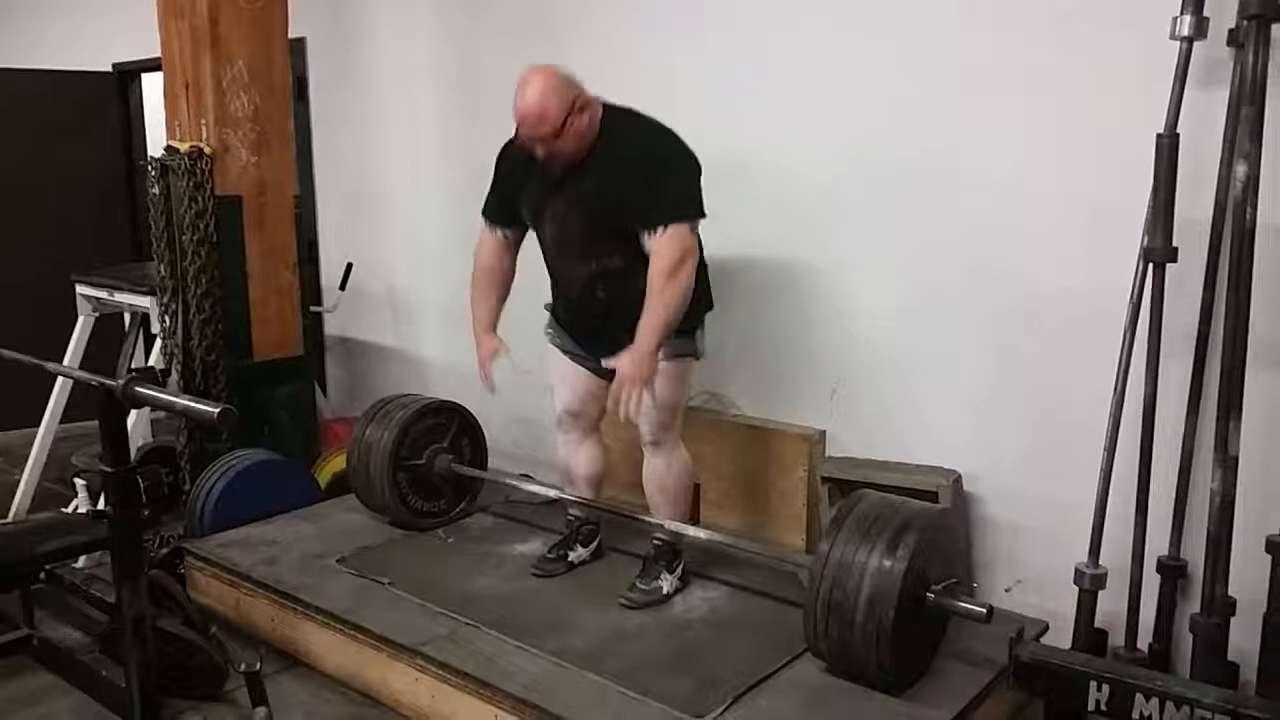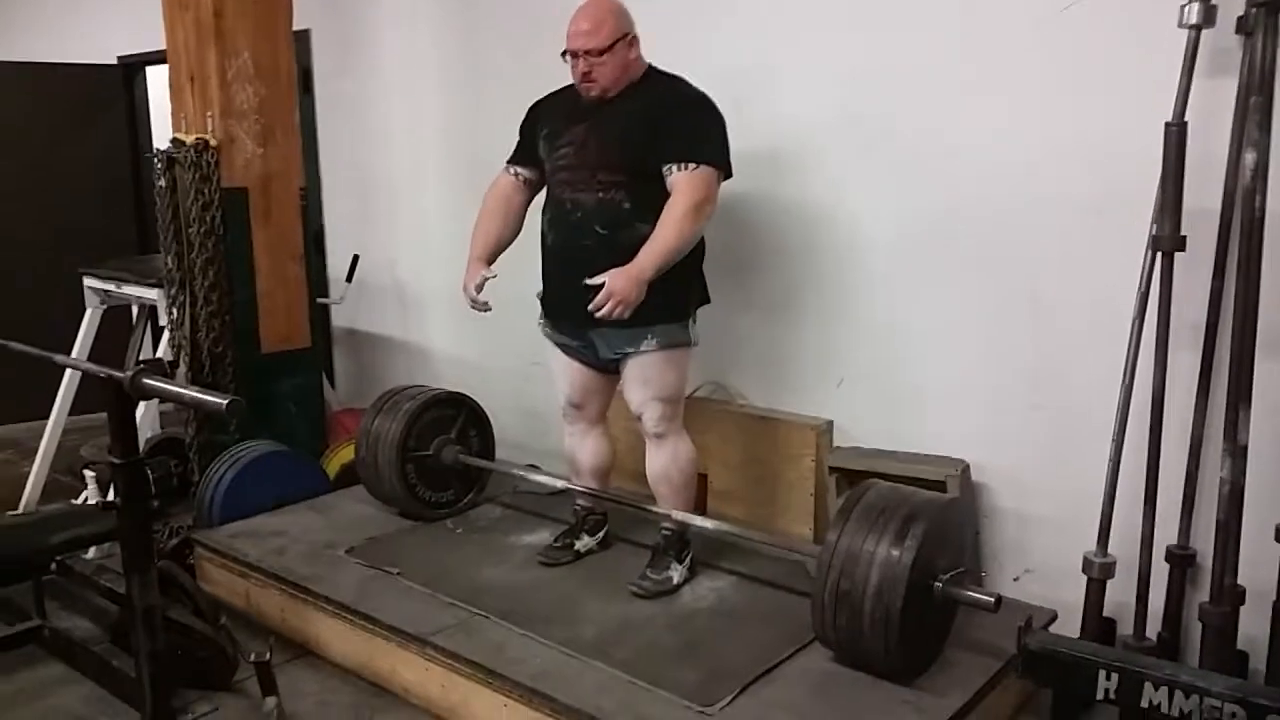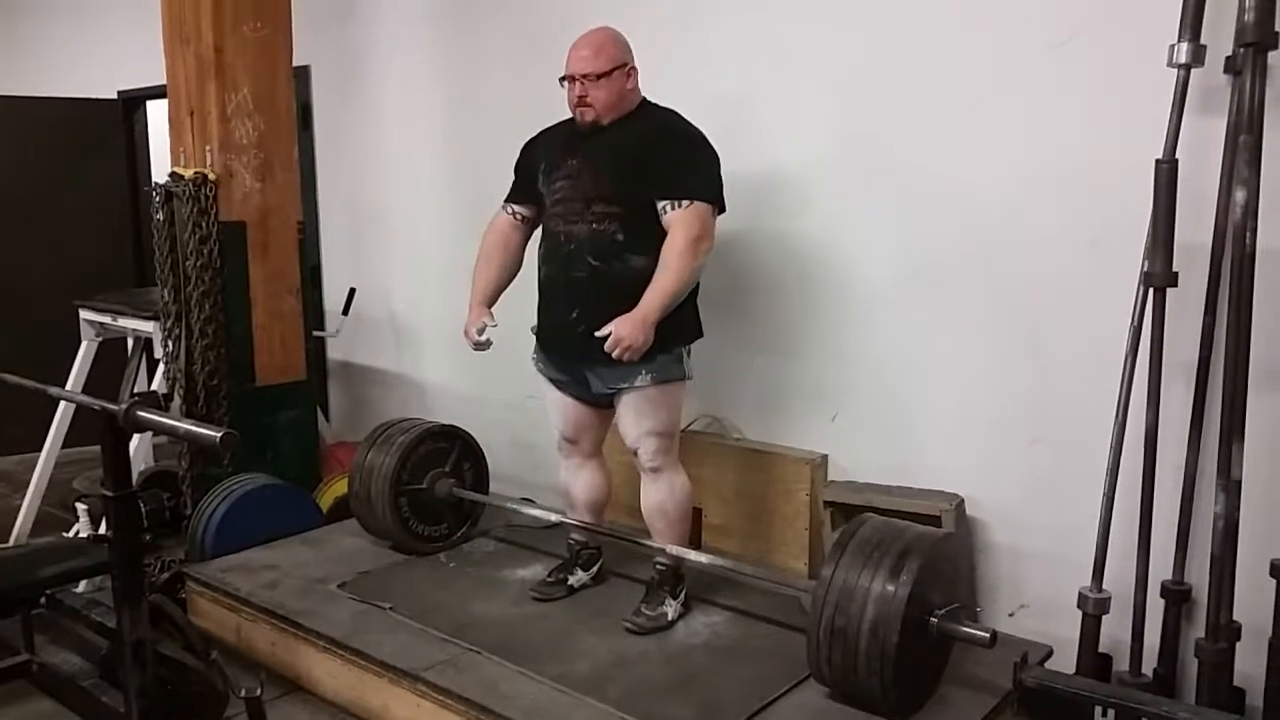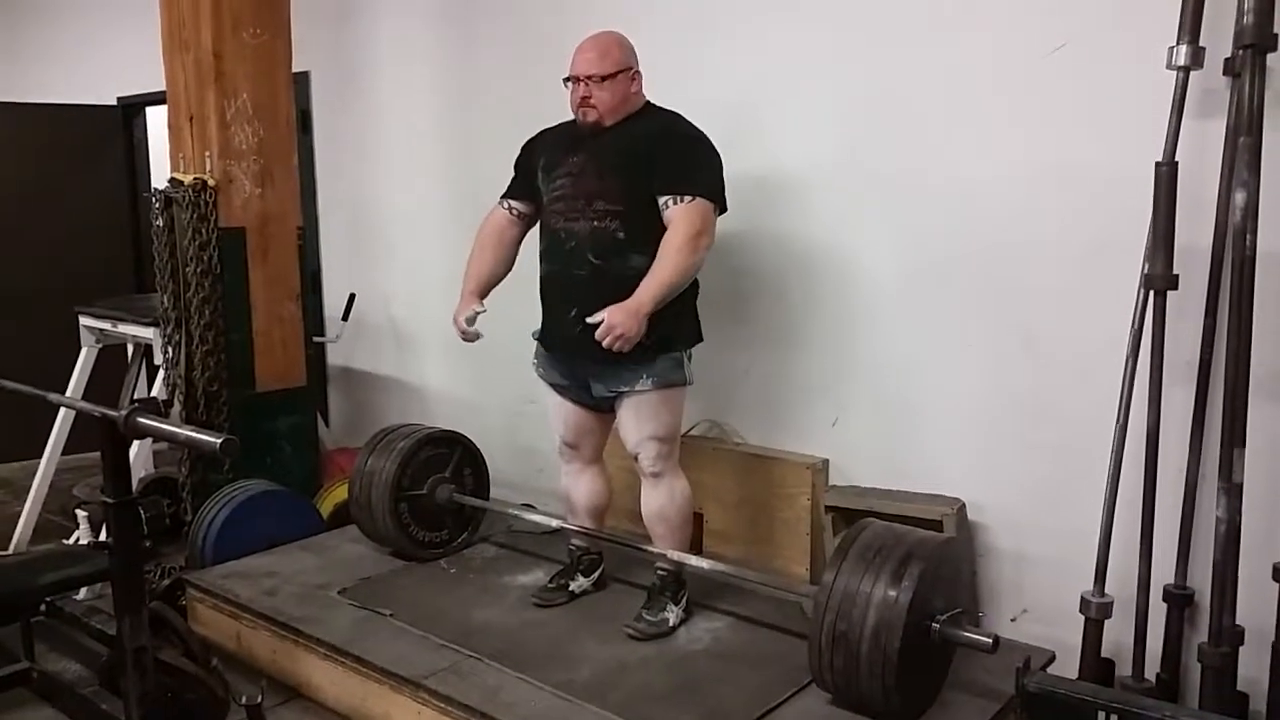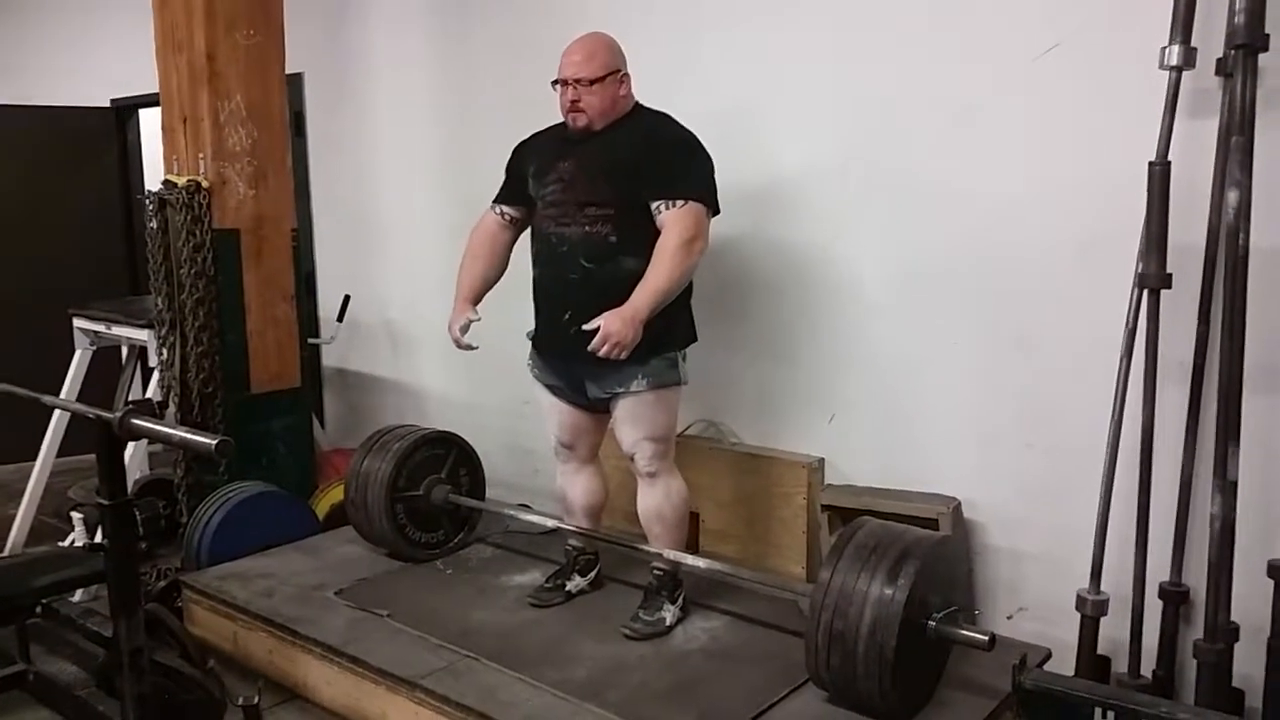
dt=1s
person 1, frame 1
left shoulder: (648, 152)
right shoulder: (517, 159)
left elbow: (675, 255)
right elbow: (496, 243)
left wrist: (643, 352)
right wrist: (484, 329)
left hip: (657, 322)
right hip: (576, 322)
left knee: (656, 433)
right knee: (571, 422)
left ankle: (667, 556)
right ankle: (582, 532)
person 1, frame 2
left shoulder: (677, 106)
right shoulder: (550, 111)
left elbow: (694, 197)
right elbow: (512, 186)
left wrist: (639, 273)
right wrist: (480, 257)
left hip: (649, 307)
right hip: (567, 304)
left knee: (659, 422)
right knee: (579, 414)
left ankle: (675, 545)
right ankle: (589, 520)
person 1, frame 3
left shoulder: (669, 140)
right shoulder: (546, 147)
left elbow: (691, 235)
right elbow: (509, 226)
left wrist: (645, 317)
right wrist: (480, 302)
left hip: (638, 340)
right hip: (562, 338)
left knee: (654, 457)
right knee: (574, 449)
left ankle: (669, 581)
right ankle: (583, 555)
person 1, frame 4
left shoulder: (672, 140)
right shoulder: (546, 147)
left elbow: (691, 231)
right elbow: (505, 221)
left wrist: (639, 307)
right wrist: (472, 293)
left hip: (644, 344)
right hip: (563, 340)
left knee: (656, 462)
right knee: (575, 454)
left ankle: (671, 586)
right ankle: (585, 562)
person 1, frame 5
left shoulder: (663, 143)
right shoulder: (537, 150)
left elbow: (685, 235)
right elbow: (497, 226)
left wrist: (634, 313)
right wrist: (465, 299)
left hip: (639, 345)
right hip: (558, 343)
left knee: (651, 461)
right knee: (572, 454)
left ankle: (667, 586)
right ankle: (581, 562)
